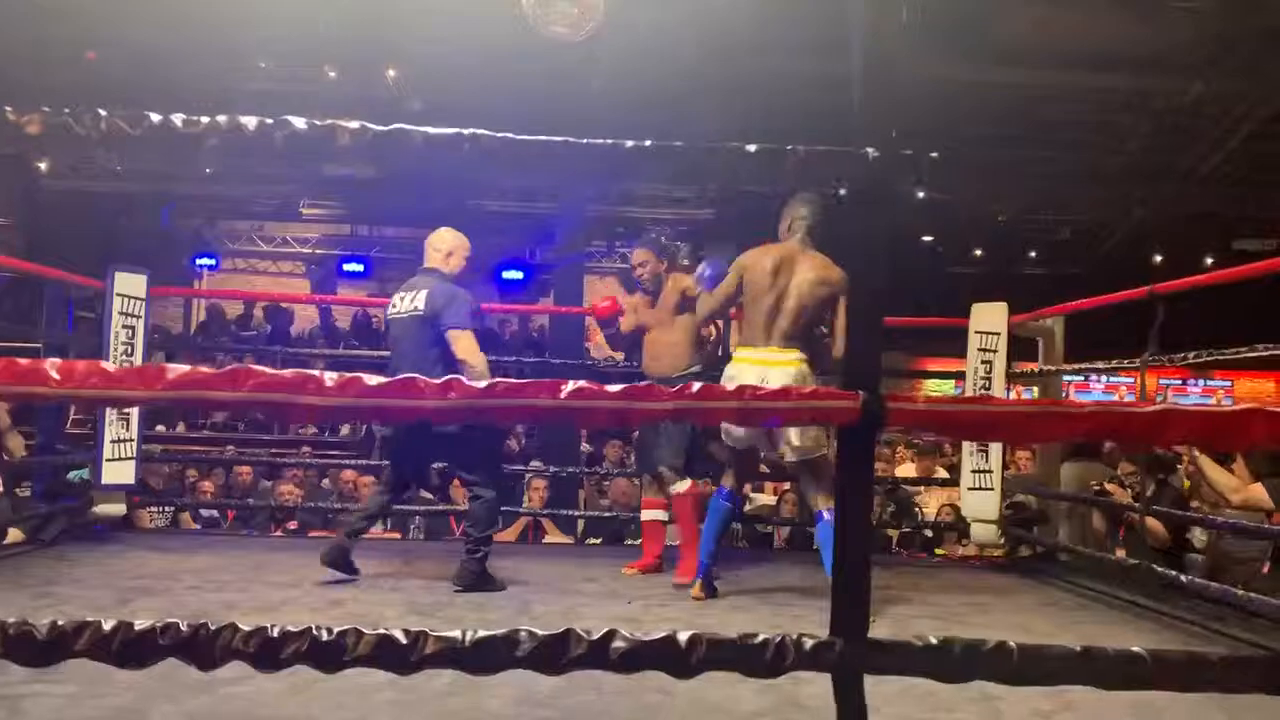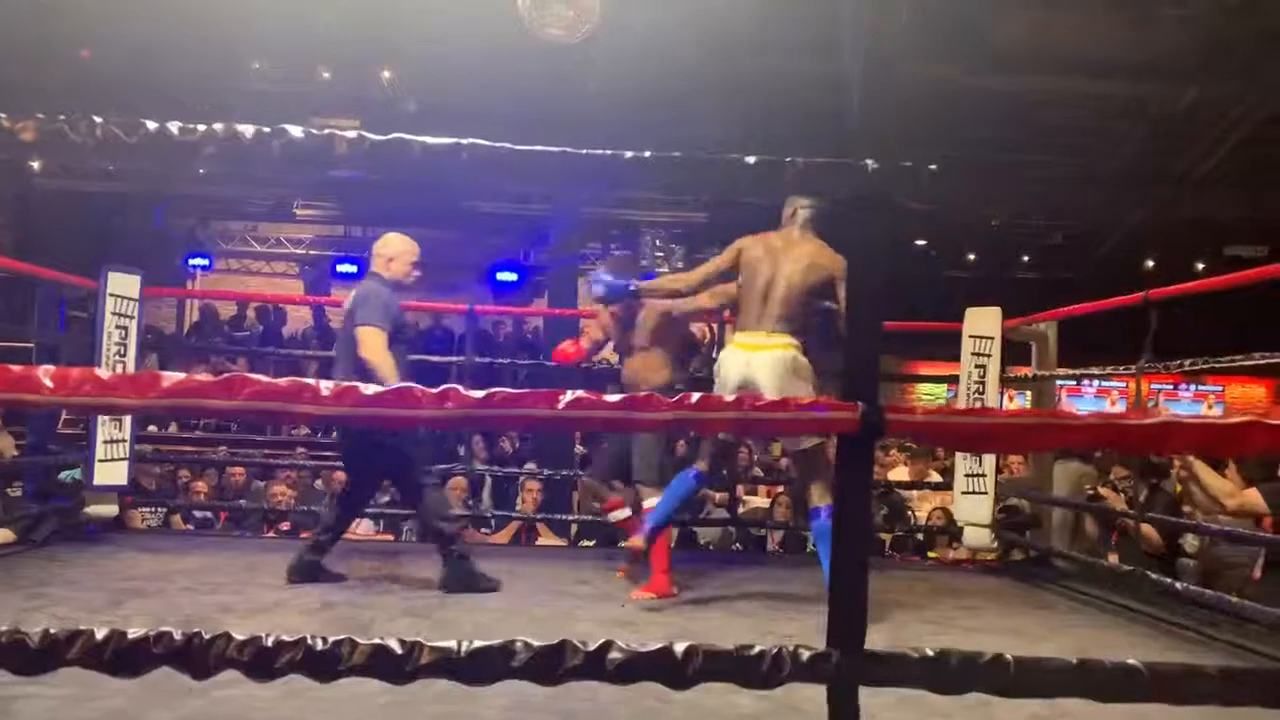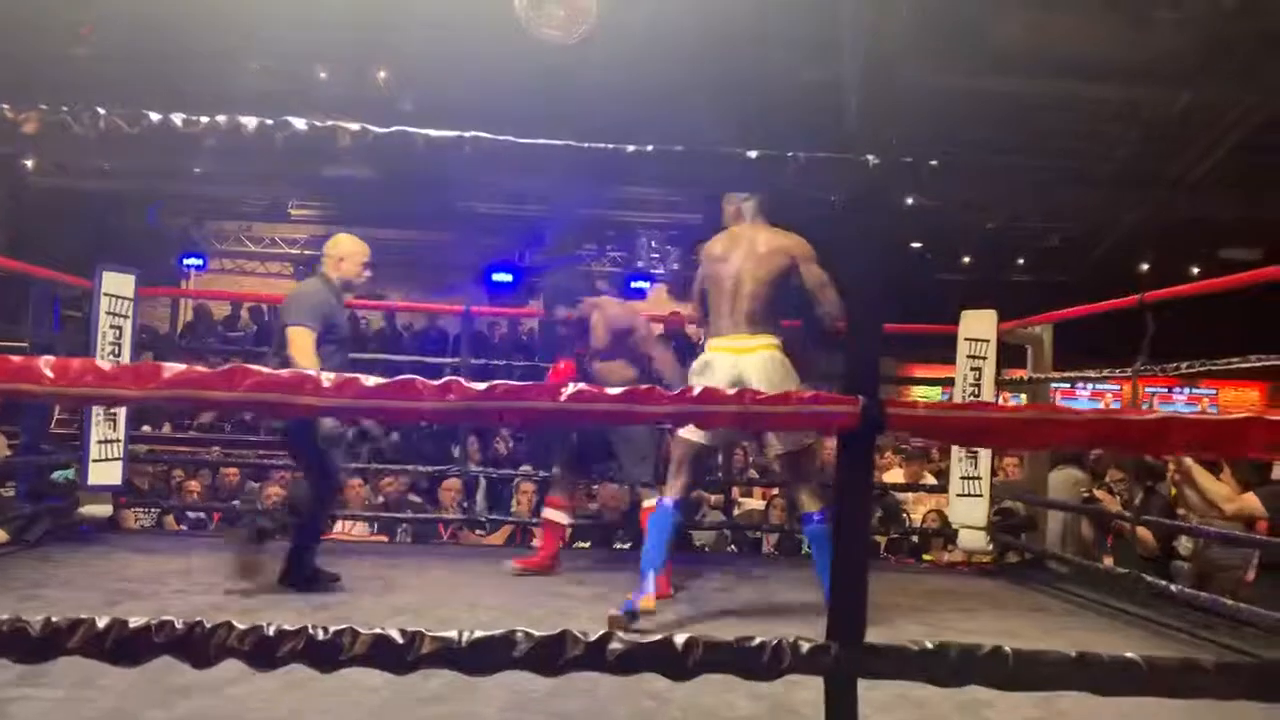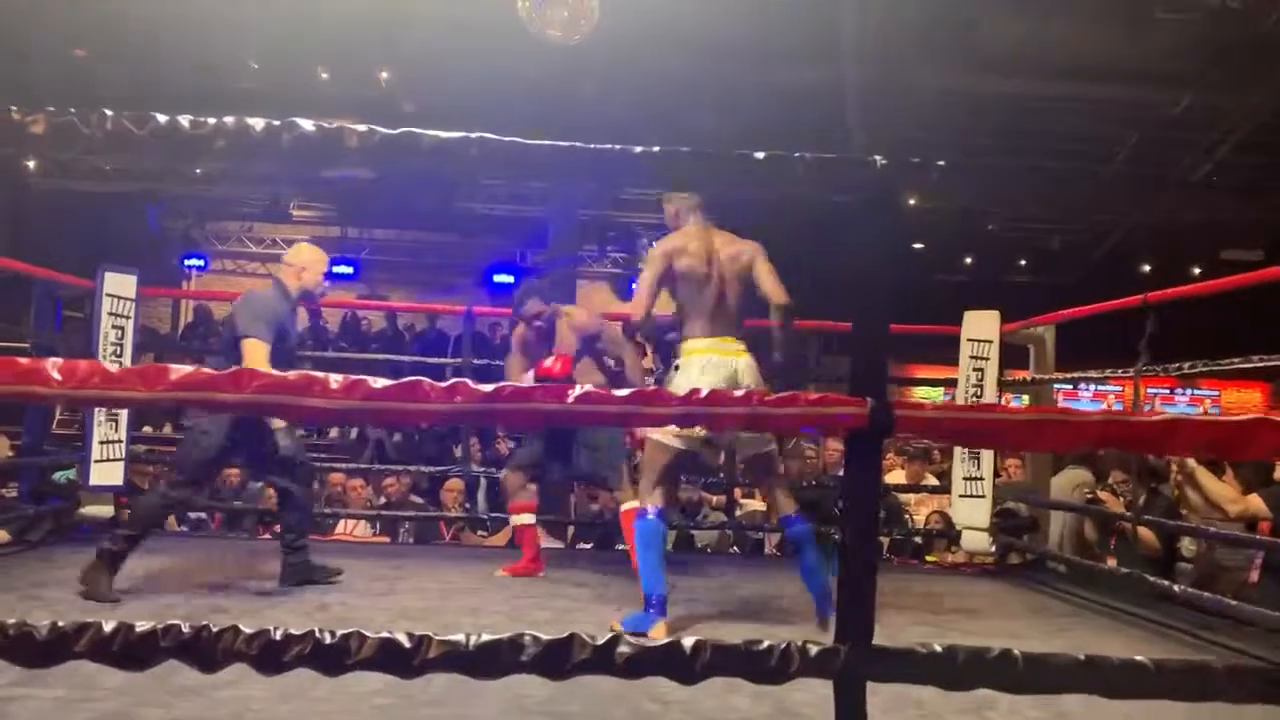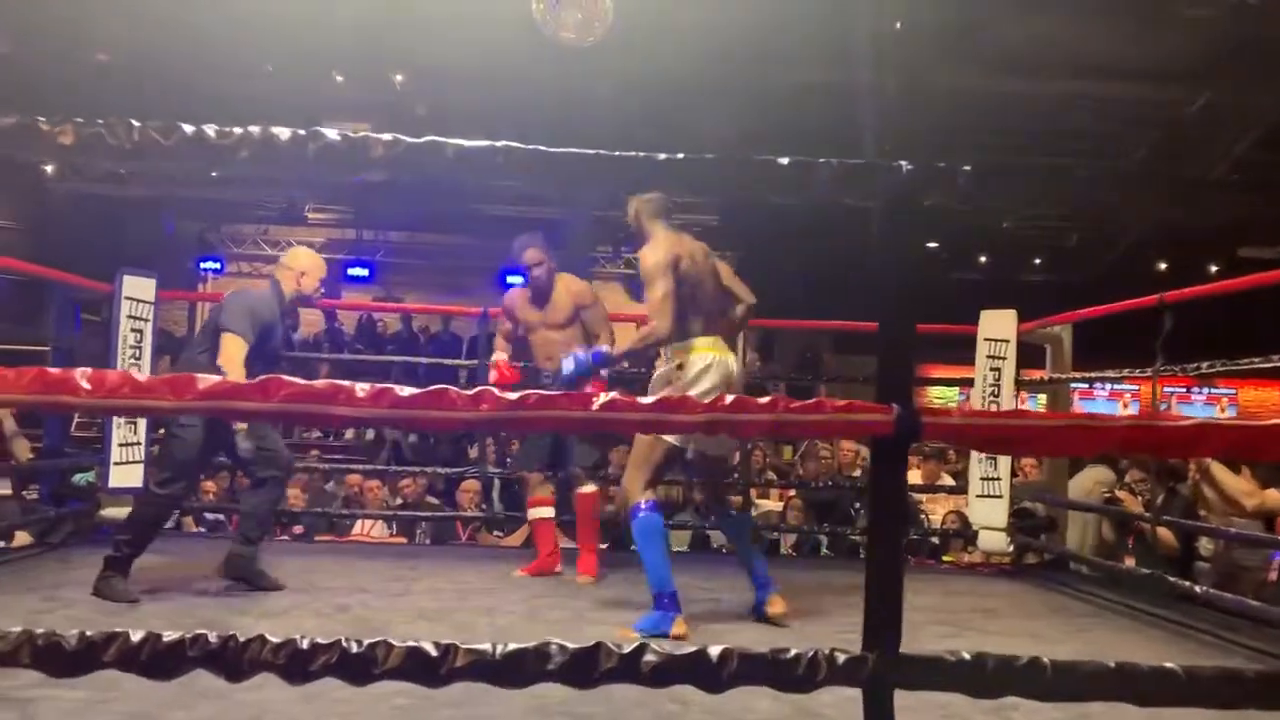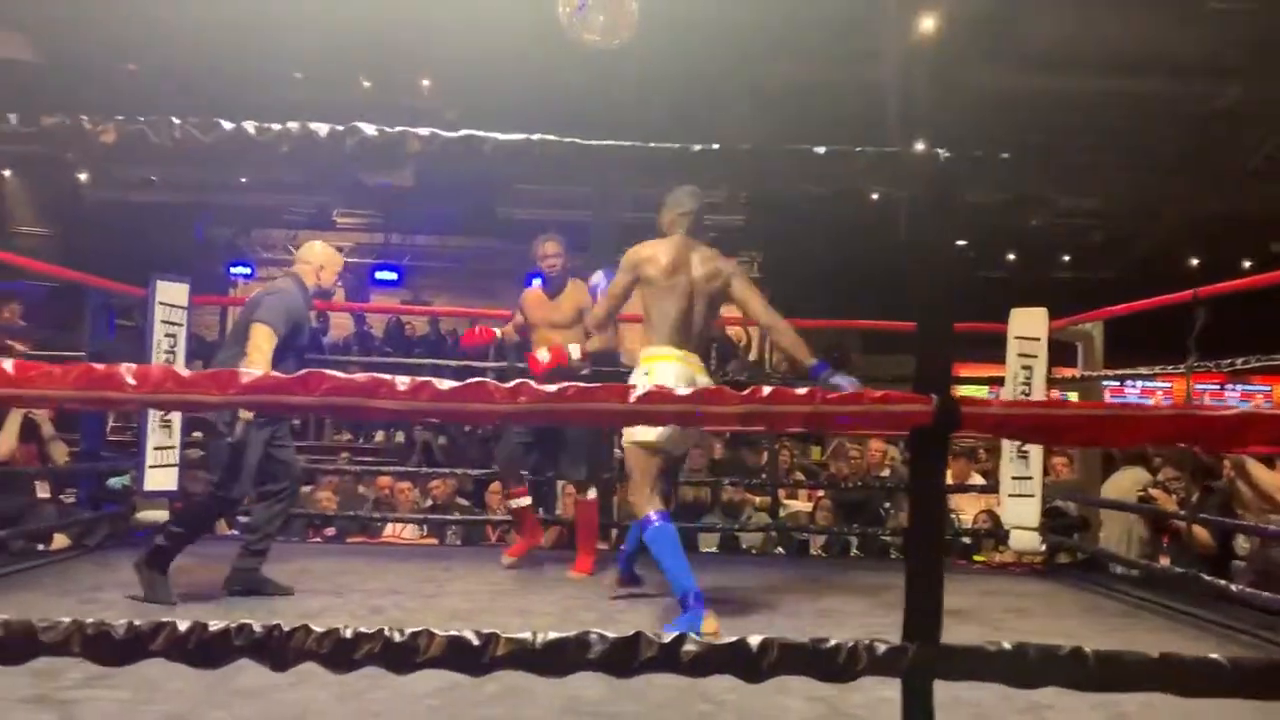
dt=0.2s
person 1, frame 1
left shoulder: (751, 259)
right shoulder: (834, 275)
left elbow: (705, 314)
right elbow: (839, 352)
left wrist: (706, 284)
left hip: (741, 372)
right hip: (790, 375)
left knee: (735, 474)
right knee: (821, 494)
left ankle: (702, 577)
person 1, frame 2
left shoulder: (750, 244)
right shoulder: (834, 262)
left elbow: (689, 284)
left wrist: (626, 288)
left hip: (736, 358)
right hip: (781, 361)
left knee: (707, 462)
right knee: (819, 484)
left ankle: (645, 532)
person 1, frame 3
left shoulder: (711, 248)
right shoulder: (792, 245)
right elbow: (833, 316)
left hip: (716, 363)
right hip: (766, 362)
left knee: (677, 484)
right knee: (805, 489)
left ankle: (646, 587)
person 1, frame 4
left shoulder: (667, 248)
right shoulder: (748, 248)
left elbow: (637, 318)
right elbow: (779, 300)
right wrist: (775, 353)
left hip: (696, 366)
right hip: (741, 364)
left knee: (651, 489)
right knee: (777, 493)
left ankle: (653, 613)
right ankle: (827, 607)
person 1, frame 5
left shoulder: (654, 253)
right shoulder: (699, 249)
left elbow: (663, 327)
right elbow: (745, 302)
left wrist: (601, 357)
left hip: (688, 365)
right hip: (722, 364)
left knee: (637, 487)
right knee: (717, 495)
left ankle: (667, 611)
right ankle: (766, 593)
person 1, frame 6
left shoulder: (642, 254)
right shoulder: (724, 267)
left elbow: (599, 320)
right elbow: (771, 323)
left wrist: (600, 295)
right wrist: (821, 371)
left hip: (658, 371)
right hip: (695, 378)
left knee: (645, 498)
right knee: (649, 482)
left ankle: (696, 611)
right ankle: (626, 565)
person 2, frame 1
left shoulder: (400, 296)
right shoulder: (451, 295)
right elbow: (467, 354)
left knee: (396, 481)
right knee: (484, 483)
left ankle: (343, 544)
right ankle: (473, 569)
person 2, frame 2
left shoulder: (366, 296)
right shoulder: (376, 297)
right elbow: (373, 351)
left knee: (360, 488)
right knee: (420, 487)
left ankle: (310, 560)
right ankle: (457, 568)
person 2, frame 3
left shoulder: (328, 299)
right shoulder: (313, 295)
right elbow: (301, 352)
left knee: (322, 482)
right knee: (326, 480)
left ankle: (300, 566)
right ankle: (259, 537)
person 2, frame 4
left shoulder: (283, 306)
right shoulder: (263, 303)
right elbow: (255, 365)
left wrist: (278, 420)
right wrist: (279, 425)
left hip: (249, 411)
right hip: (220, 410)
left knee: (297, 475)
right knee: (178, 489)
left ankle: (297, 564)
right ankle: (105, 563)
person 2, frame 5
left shoulder: (276, 307)
right shoulder: (253, 301)
right elbow: (229, 362)
left wrist: (248, 417)
right wrist: (241, 427)
left knee: (274, 465)
right knee: (169, 488)
left ankle: (241, 559)
right ankle: (114, 569)
person 2, frame 6
left shoulder: (295, 300)
right shoulder: (285, 297)
right elbow: (257, 352)
right wrist: (246, 412)
right hip: (239, 403)
left knee: (284, 479)
right knee: (229, 489)
left ankle: (246, 571)
right ankle: (155, 561)
person 3, frame 1
left shoulder: (685, 286)
right shoulder: (636, 303)
right elbow: (618, 342)
right wrist: (607, 323)
left hip: (684, 386)
left knee: (669, 469)
right knee: (649, 475)
left ankle: (691, 554)
right ankle: (651, 555)
person 3, frame 2
left shoulder: (659, 309)
right shoulder: (608, 316)
right elbow: (588, 345)
right wrist: (574, 350)
left knee: (647, 484)
right knee: (595, 479)
left ankle: (662, 578)
person 3, frame 3
left shoulder: (614, 313)
right shoulder: (565, 323)
left elbow: (656, 352)
right elbow: (569, 364)
right wrist: (561, 372)
left knee: (642, 483)
right knee: (563, 476)
right ankle: (547, 555)
person 3, frame 4
left shoulder: (583, 321)
right shoulder: (522, 336)
left elbow: (626, 354)
right elbow: (513, 378)
right wrist: (540, 375)
left knee: (621, 486)
right knee: (514, 477)
right ankle: (530, 560)
person 3, frame 5
left shoulder: (577, 289)
right shoulder: (512, 299)
left elbow: (604, 334)
right elbow: (502, 336)
left wrist: (597, 377)
right wrist: (500, 362)
left hip: (579, 386)
right hip: (543, 387)
left knee: (580, 470)
right knee: (533, 473)
left ankle: (588, 554)
right ankle: (547, 555)
person 3, frame 6
left shoulder: (584, 294)
right shoulder: (528, 297)
left elbow: (606, 339)
right elbow: (516, 331)
left wrist: (567, 353)
right wrist: (491, 335)
left knee: (580, 477)
right knee: (508, 461)
left ankle: (586, 554)
right ankle: (526, 533)
